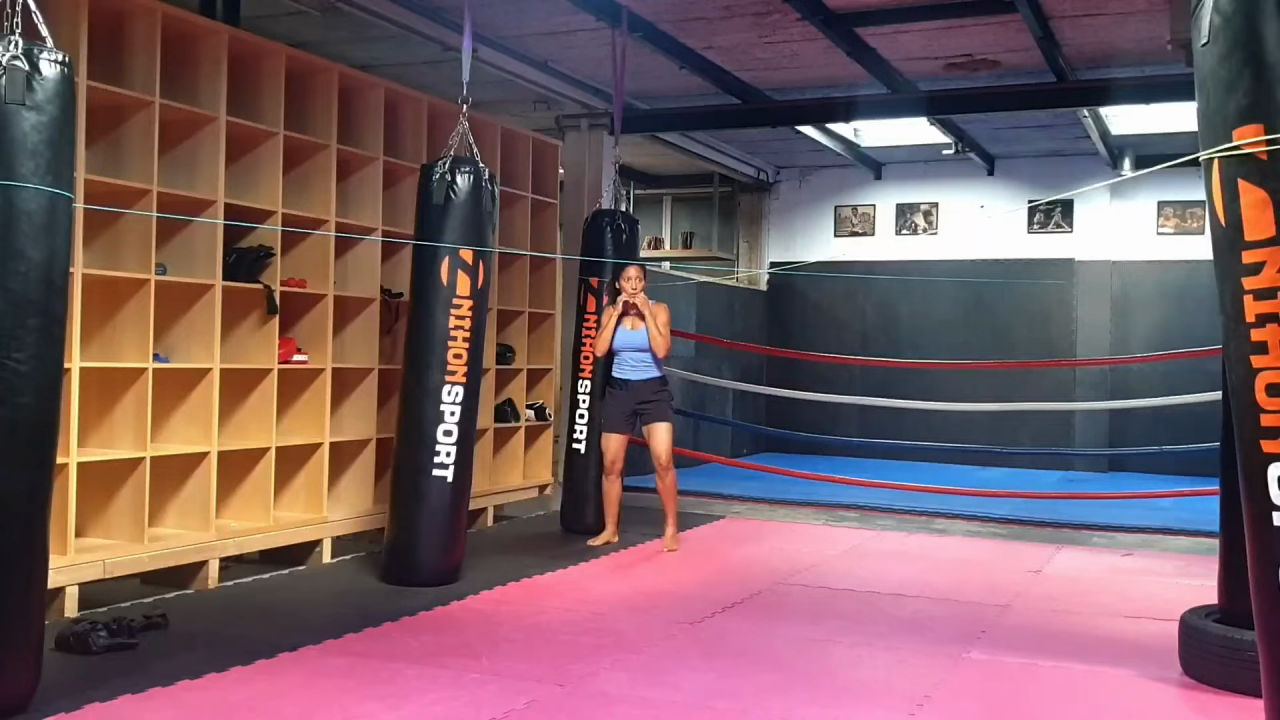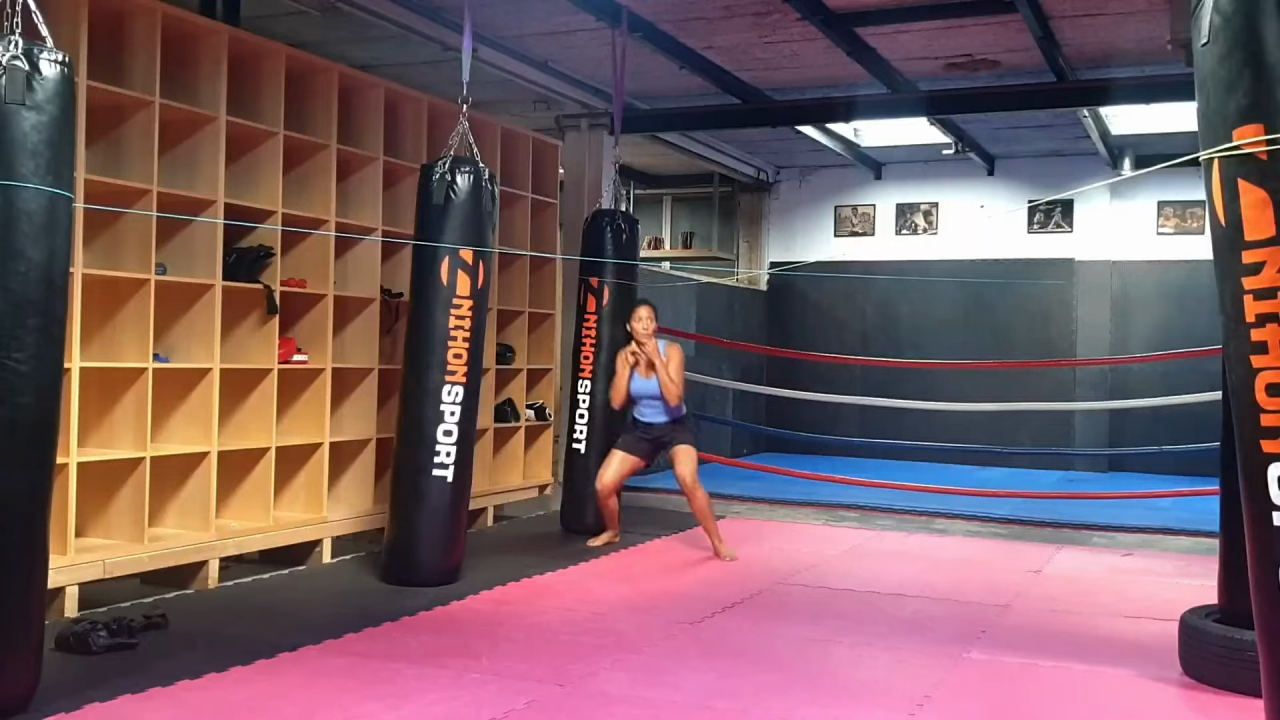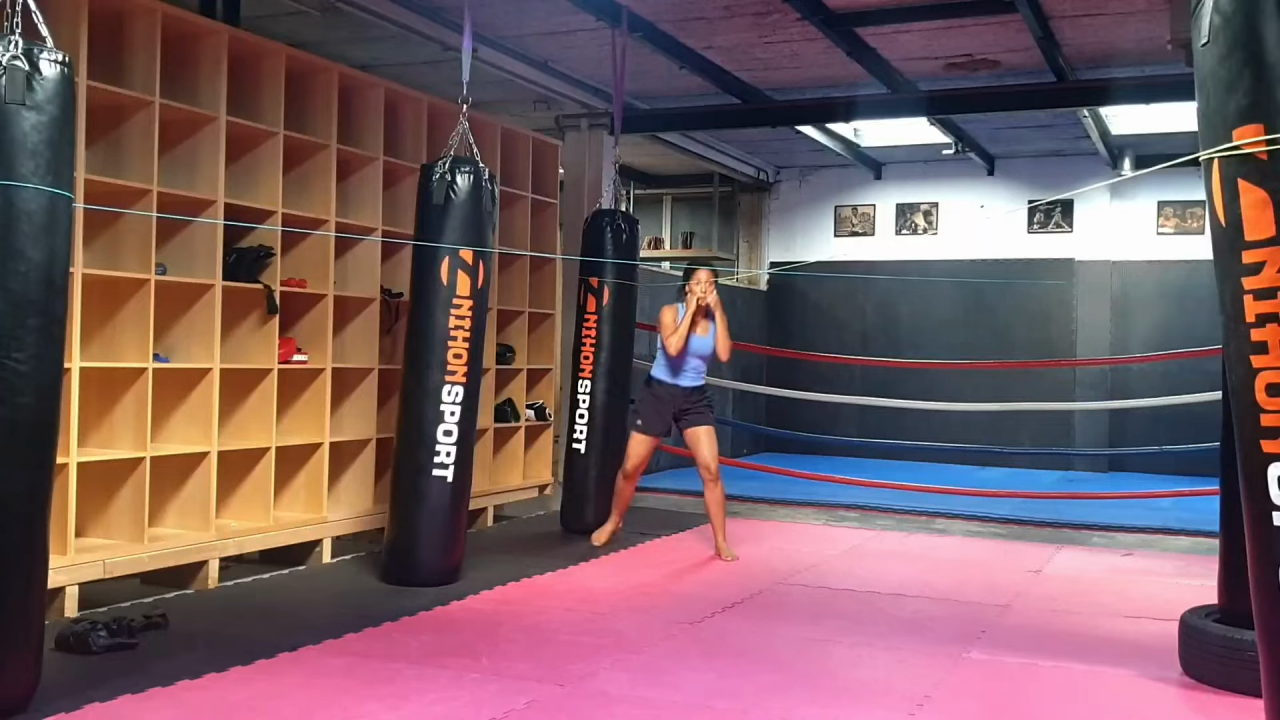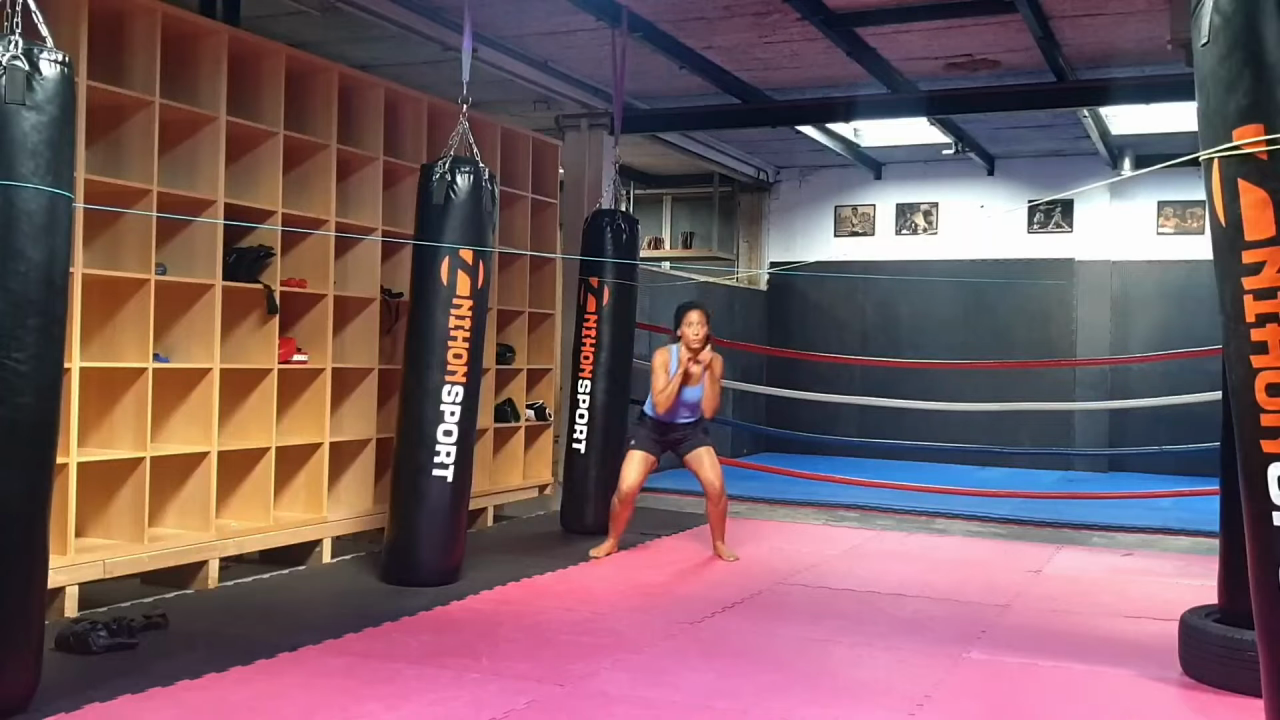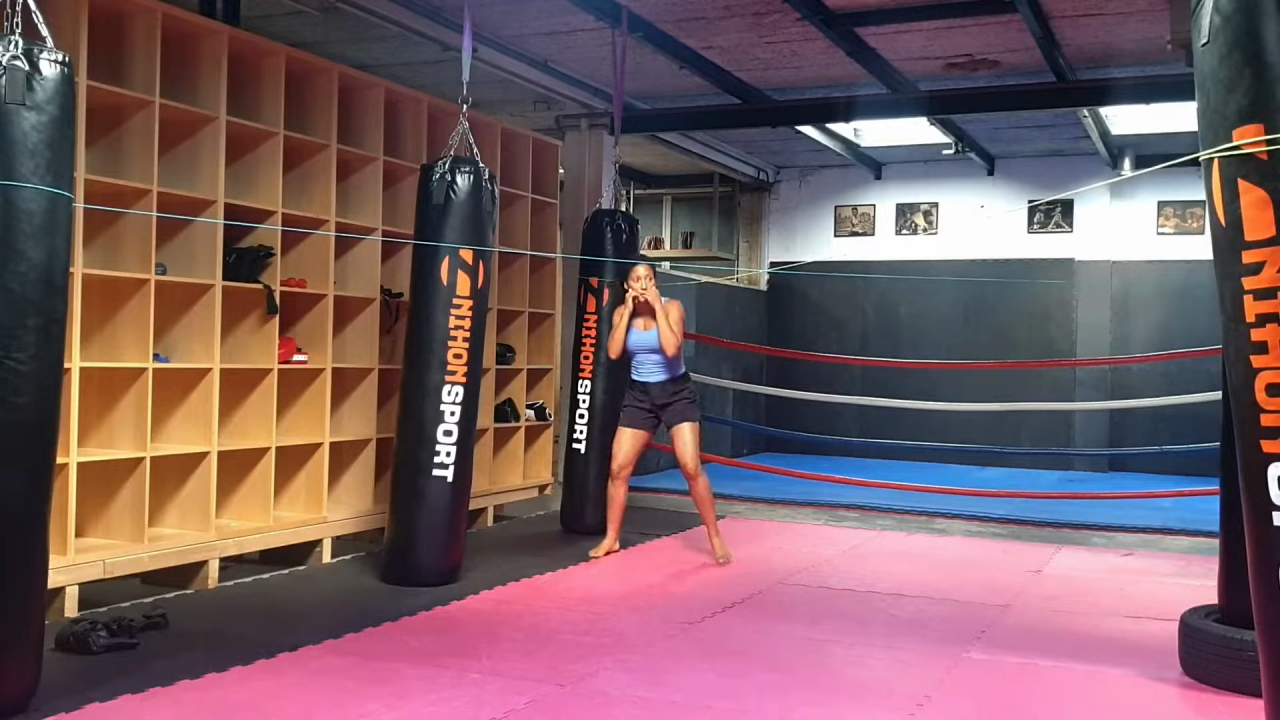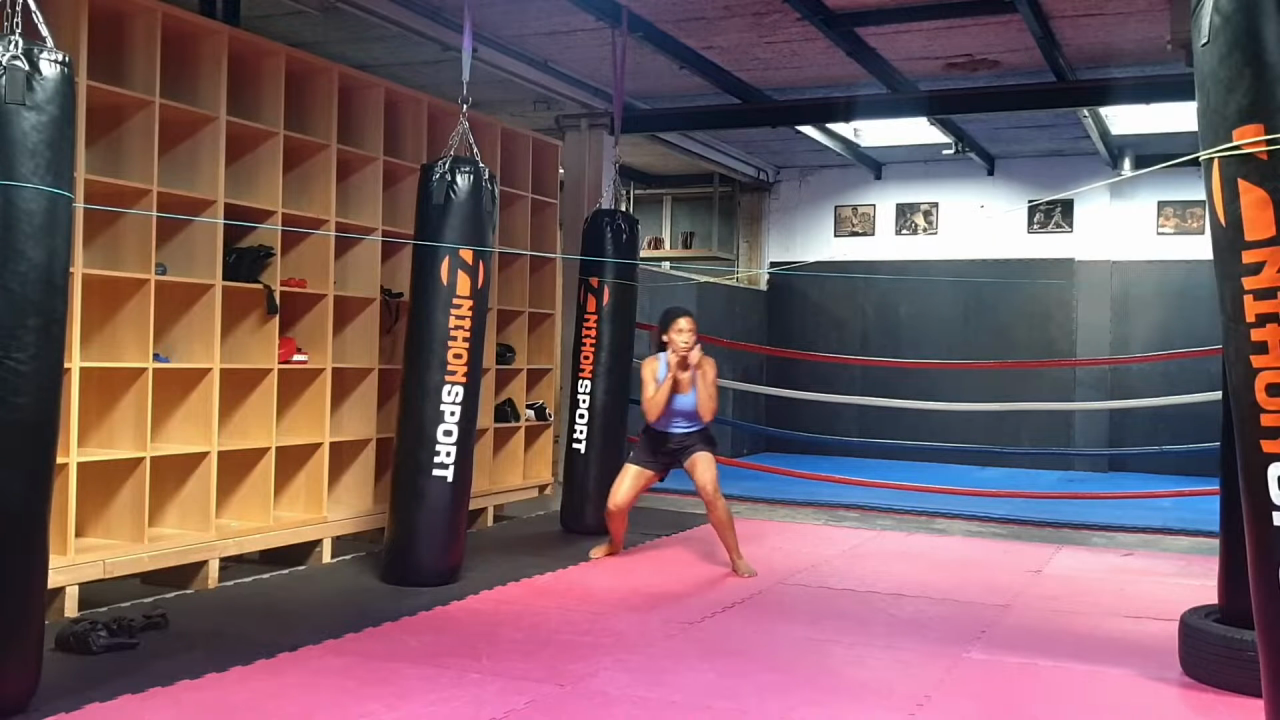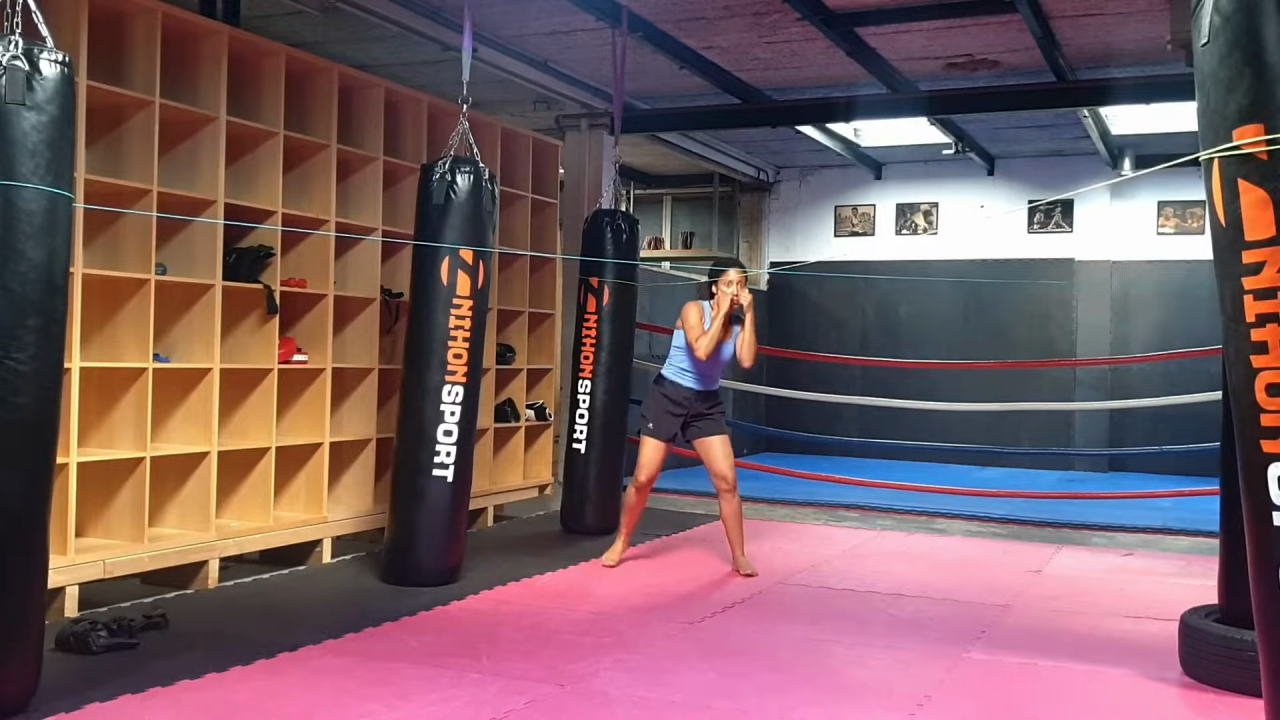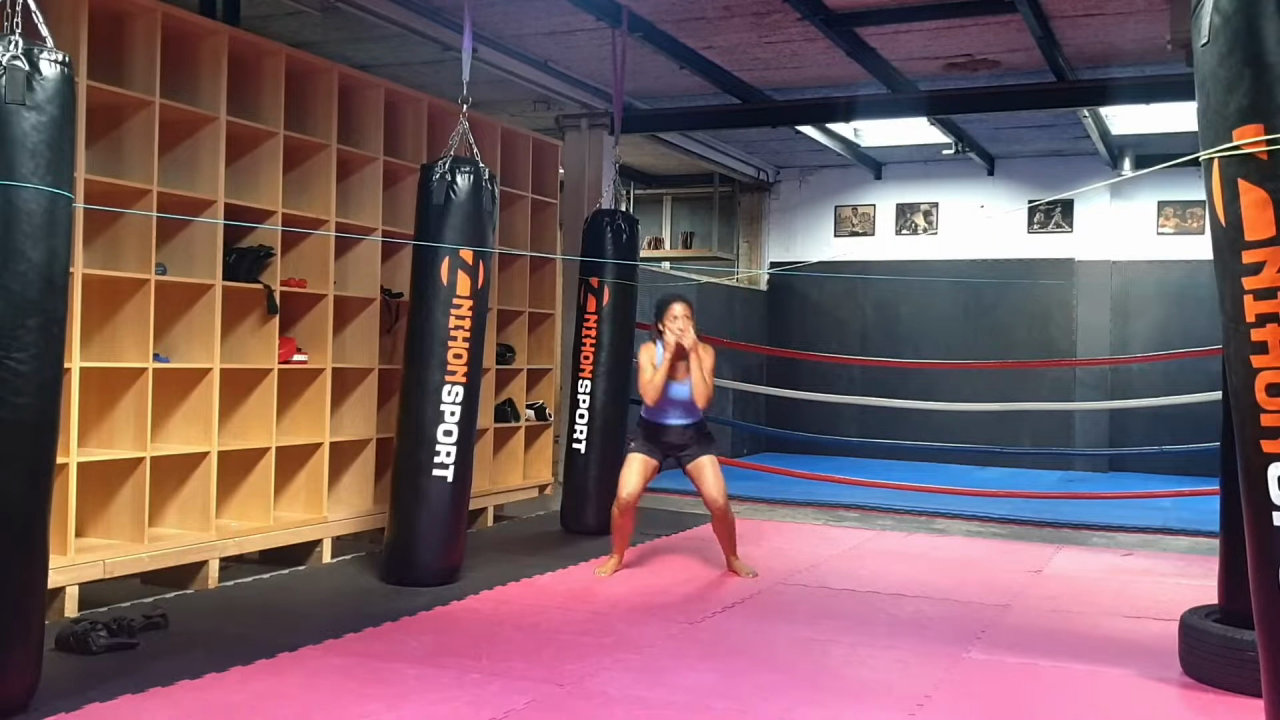
dt=0.4s
person 1, frame 1
left shoulder: (658, 309)
right shoulder: (611, 311)
left elbow: (662, 351)
right elbow: (600, 350)
left wrist: (645, 313)
right wrist: (615, 313)
left hip: (653, 391)
right hip: (619, 391)
left knee: (663, 462)
right knee: (611, 466)
left ankle: (671, 528)
right ankle: (610, 530)
person 1, frame 2
left shoulder: (673, 352)
right shoulder: (625, 356)
left elbow: (674, 399)
right elbow: (616, 402)
left wrist: (657, 361)
right wrist: (626, 366)
left hip: (674, 429)
right hip: (640, 429)
left knee: (689, 482)
right knee: (603, 485)
left ankle: (718, 543)
right ankle: (613, 531)
person 1, frame 3
left shoulder: (716, 319)
right shoulder: (670, 312)
left elbow: (724, 355)
right elbow: (672, 348)
left wrist: (718, 313)
right wrist: (690, 311)
left hip: (695, 399)
right hip: (658, 393)
left knee: (710, 470)
right knee: (631, 468)
left ankle: (720, 543)
right ankle: (614, 521)
person 1, frame 4
left shoulder: (714, 361)
right shoulder: (663, 357)
left elbow: (709, 411)
right elbow: (661, 407)
left wrist: (707, 373)
right wrist: (680, 371)
left hip: (690, 430)
right hip: (652, 428)
left knee: (716, 487)
right knee: (626, 489)
left ankle: (719, 544)
right ankle: (612, 541)
person 1, frame 5
left shoulder: (672, 307)
right shoulder: (622, 313)
left elbow: (671, 349)
right elbow: (613, 352)
left wrist: (657, 308)
right wrist: (628, 310)
left hip: (675, 392)
right hip: (639, 395)
left knee: (691, 467)
right knee: (618, 469)
left ankle: (715, 538)
right ankle: (611, 538)
person 1, frame 6
left shoulder: (707, 366)
right shoulder: (652, 366)
left elbow: (708, 415)
right elbow: (651, 415)
left wrist: (699, 374)
right wrist: (672, 374)
left hip: (694, 439)
right hip: (657, 440)
left knee: (710, 491)
right knee: (616, 504)
left ankle: (736, 559)
right ankle: (614, 545)
person 1, frame 7
left shoulder: (739, 320)
right shoulder: (694, 310)
left elbow: (747, 360)
right elbow: (702, 352)
left wrist: (748, 314)
right wrist: (721, 313)
left hip: (707, 402)
right hip: (668, 398)
left knee: (727, 481)
right knee: (644, 479)
left ankle: (739, 555)
right ankle: (620, 544)
person 1, frame 8
left shoulder: (703, 353)
right shoulder: (647, 352)
left elbow: (702, 401)
right elbow: (649, 398)
left wrist: (691, 353)
right wrist: (667, 355)
left hip: (692, 434)
right hip: (652, 432)
left knee: (718, 501)
right knee: (626, 497)
left ankle: (733, 560)
right ankle: (615, 558)
